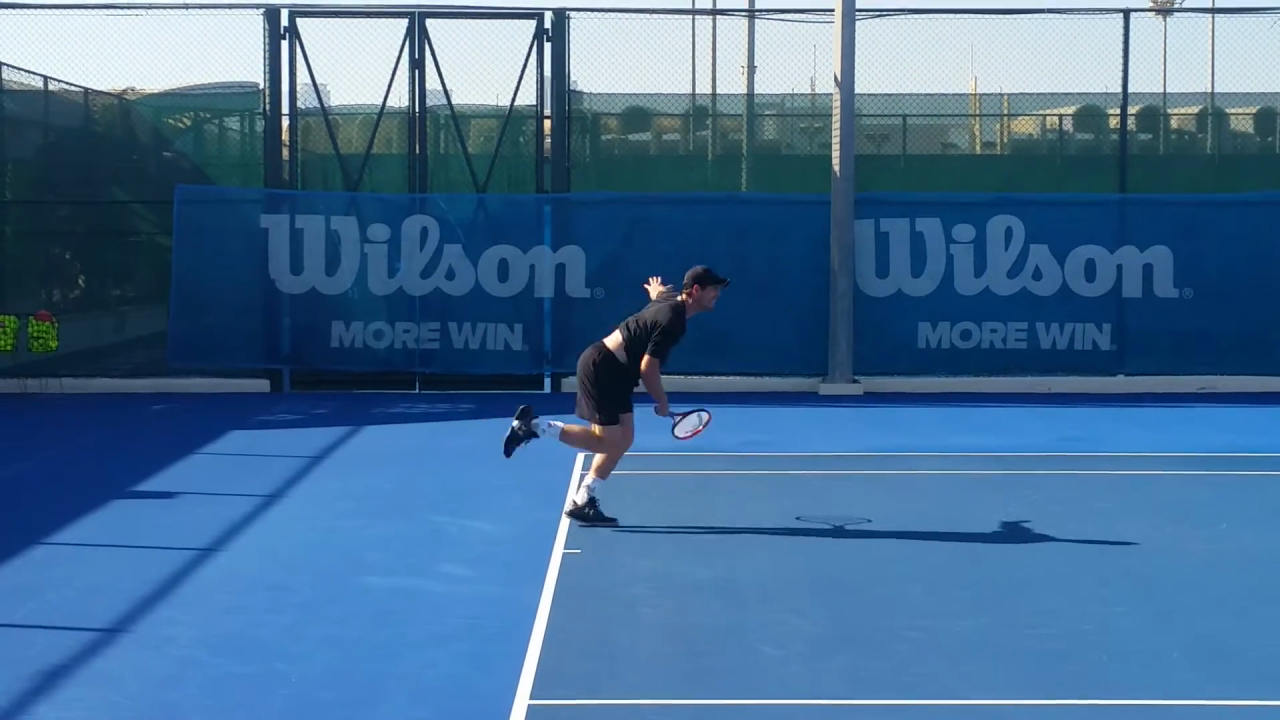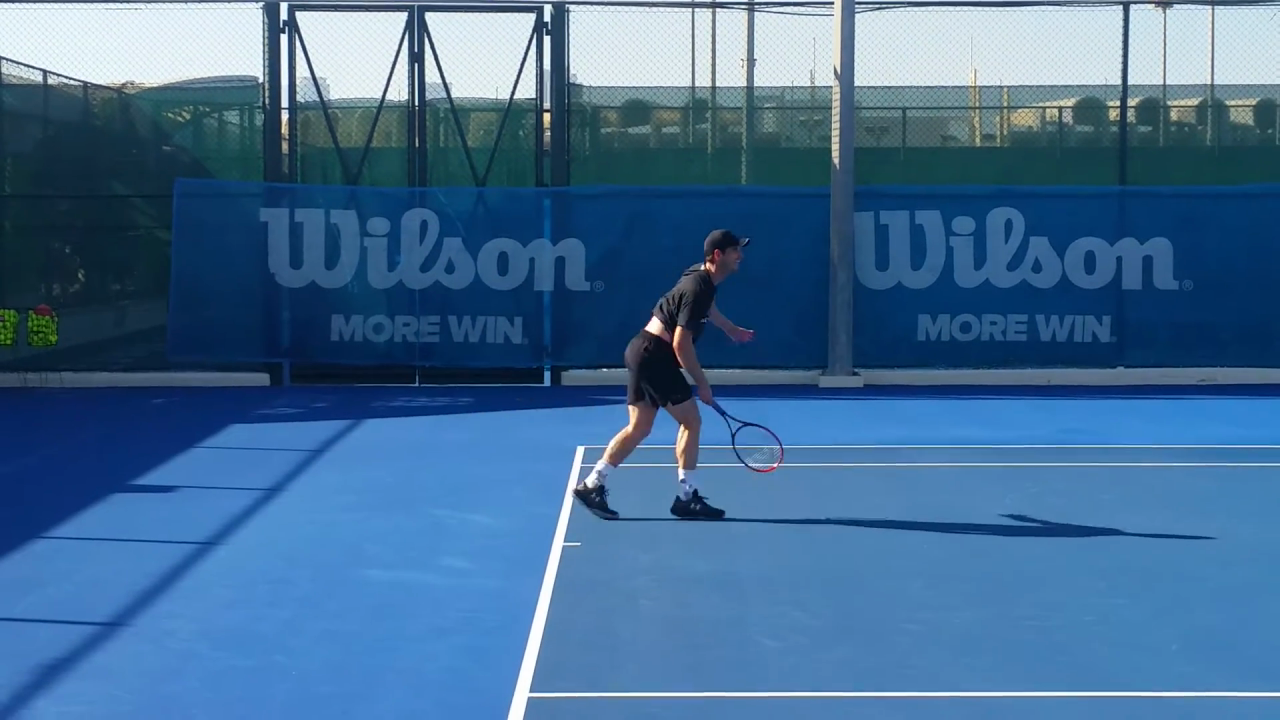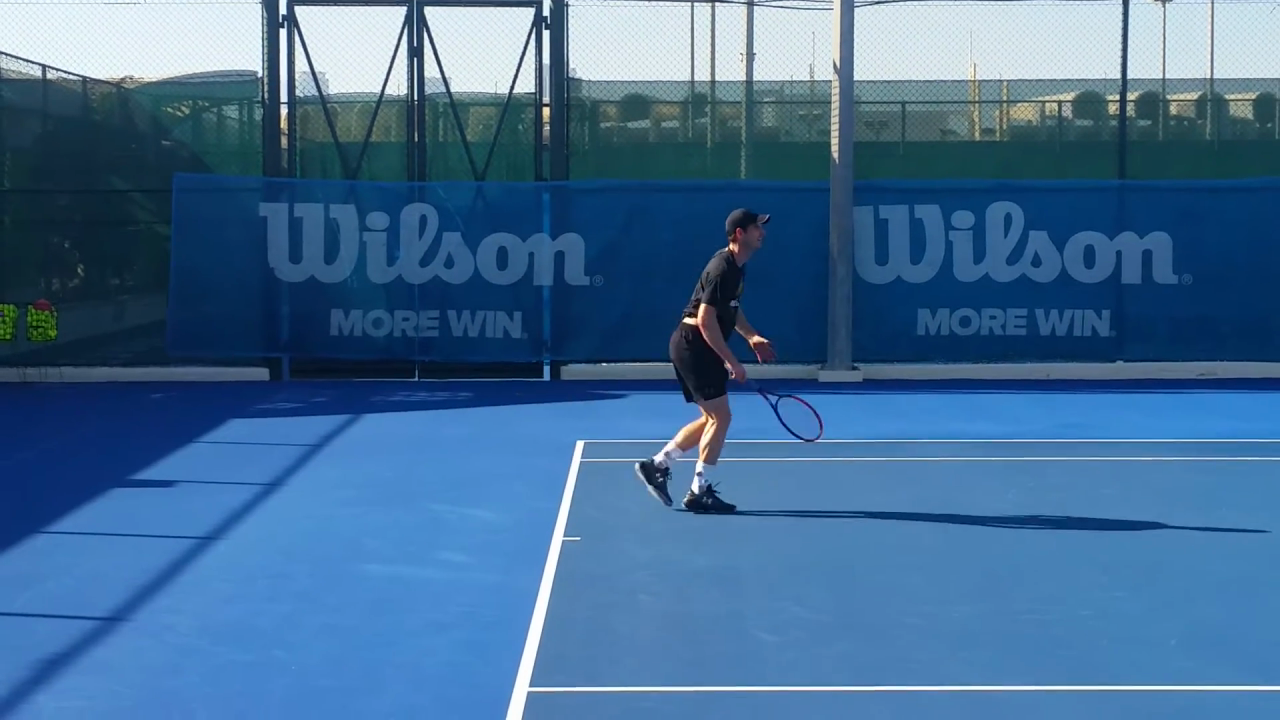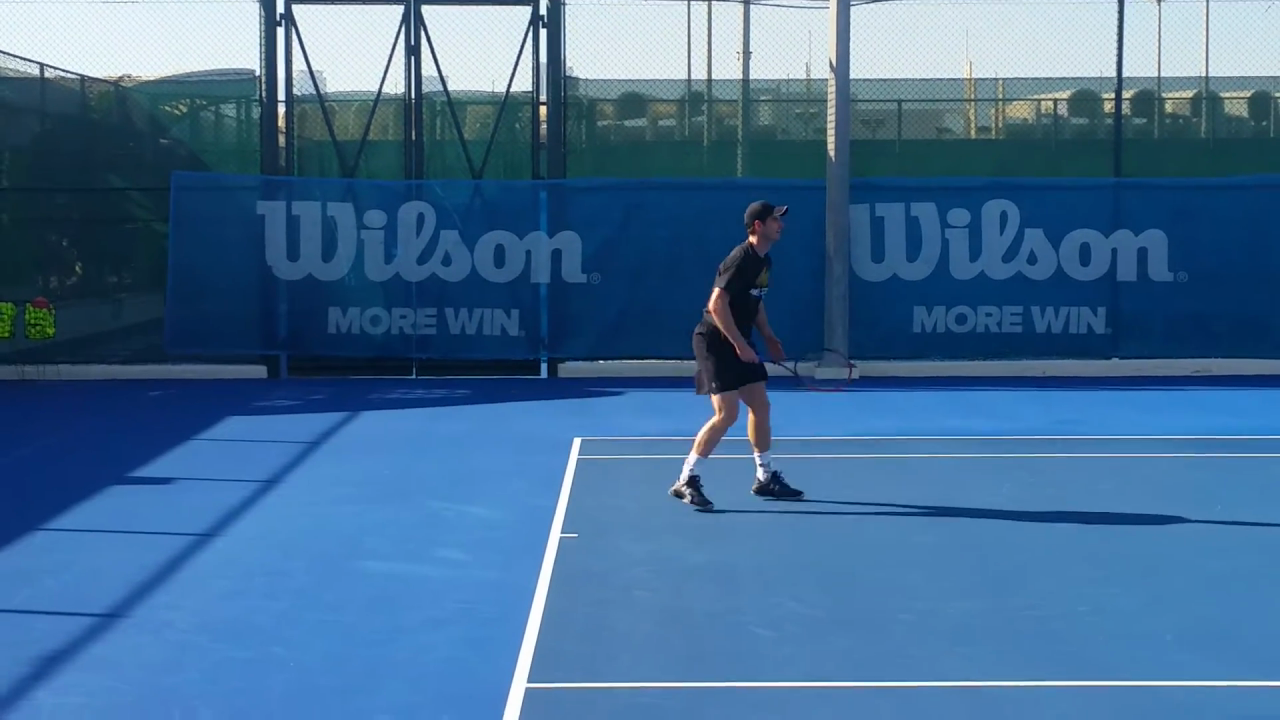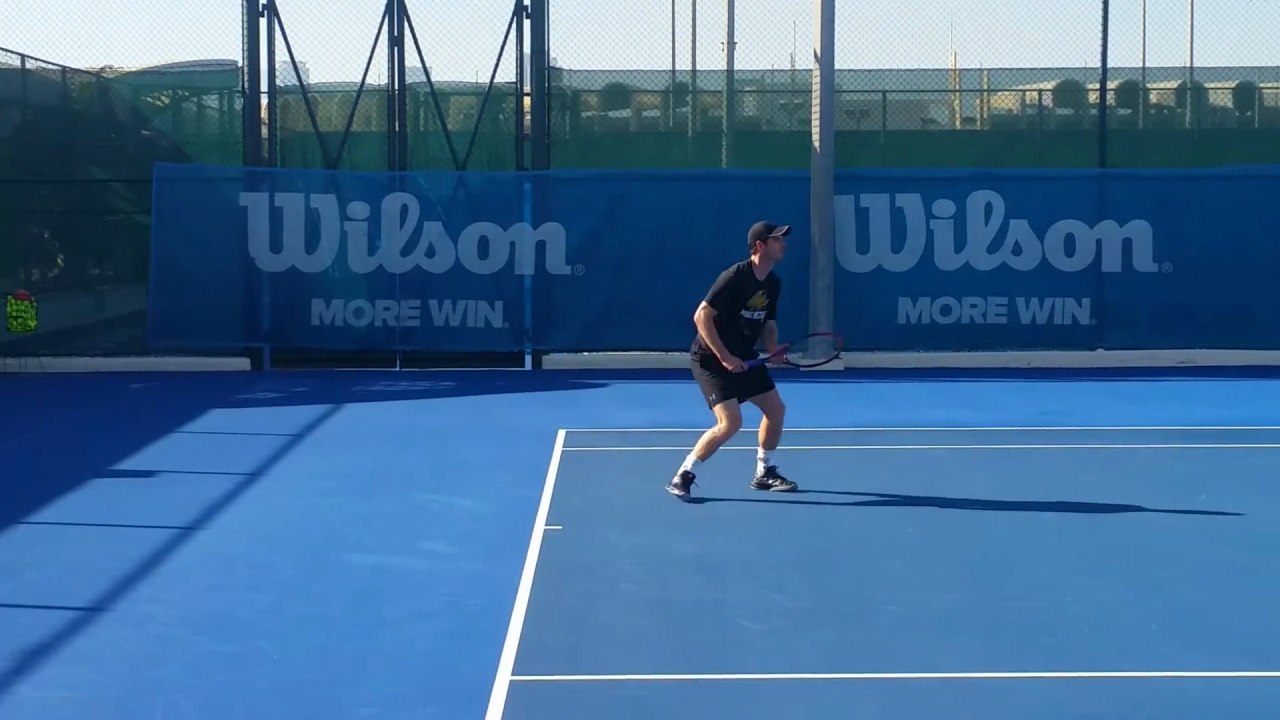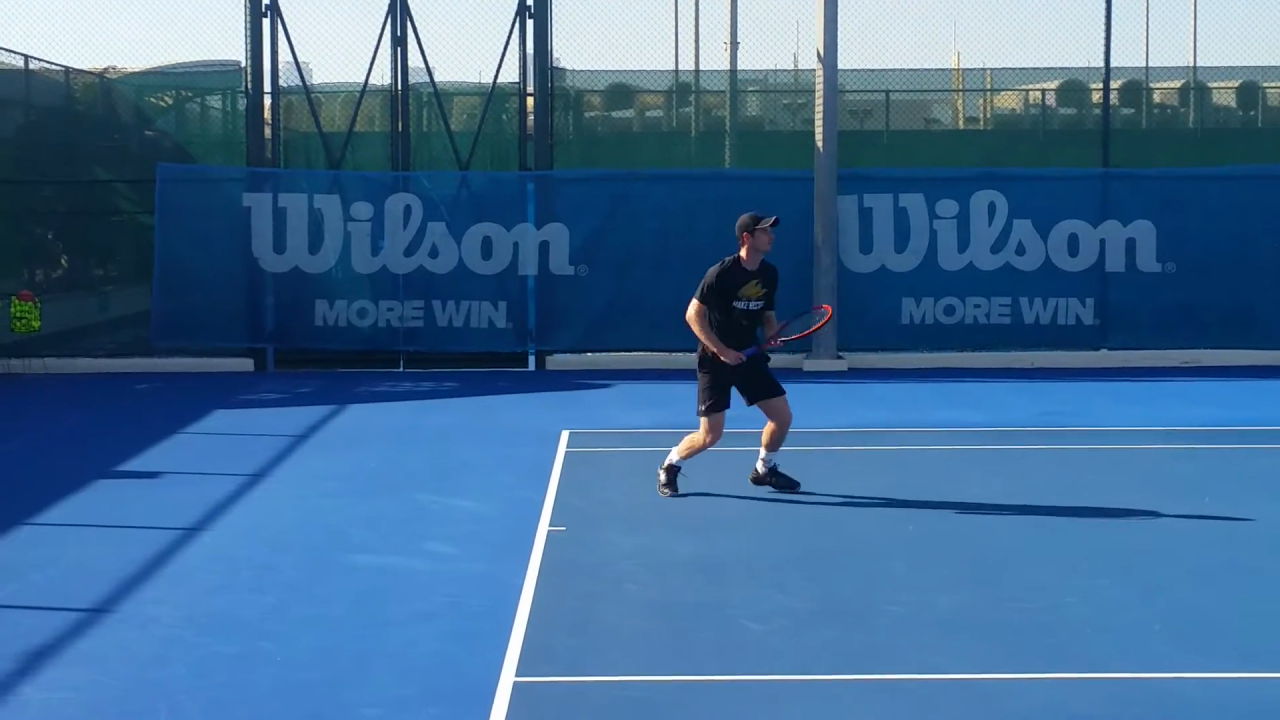
dt=0.2s
person 1, frame 1
left shoulder: (673, 304)
right shoulder: (674, 324)
left elbow: (659, 294)
right elbow: (648, 369)
left wrist: (658, 289)
right wrist: (661, 401)
left hip: (602, 365)
right hip: (603, 367)
left knee: (621, 440)
right knee: (613, 441)
left ankle: (582, 501)
right ankle: (533, 424)
person 1, frame 2
left shoulder: (701, 277)
right shoulder: (698, 287)
left elbow: (707, 310)
right elbow: (681, 342)
left wrist: (731, 329)
right wrist: (701, 382)
left hip: (645, 351)
right hip: (653, 354)
left knee: (638, 428)
right knee: (692, 420)
left ankle: (591, 486)
right ankle: (687, 497)
person 1, frame 3
left shoulder: (736, 265)
right shoulder: (724, 268)
right elbow: (705, 318)
left wrist: (753, 337)
right wrist: (730, 360)
left hip: (705, 350)
right hip: (694, 347)
left knee: (711, 419)
right knee: (722, 418)
left ankle: (657, 464)
right ankle: (699, 493)
person 1, frame 4
left shoulder: (764, 261)
right shoulder: (740, 260)
right elbow: (717, 303)
left wrist: (769, 337)
right wrist: (739, 344)
left hip: (741, 345)
right hip: (715, 342)
left knee: (761, 407)
right knee: (726, 415)
left ankle: (766, 478)
right ankle: (687, 481)
person 1, frame 5
left shoulder: (773, 283)
right shoulder: (733, 278)
left elbow: (768, 325)
right elbow: (702, 316)
left wrist: (773, 347)
right wrist: (723, 356)
left hip: (744, 357)
right hip: (711, 359)
left knee: (776, 409)
right knee: (730, 424)
left ankle: (765, 473)
right ankle: (684, 475)
person 1, frame 6
left shoulder: (770, 273)
right shoulder: (722, 272)
right elbow: (693, 315)
left wrist: (772, 332)
right wrist: (722, 351)
left hip: (748, 357)
right hip: (715, 360)
left knee: (782, 416)
right knee: (711, 433)
left ankle: (766, 470)
right ankle: (669, 468)
